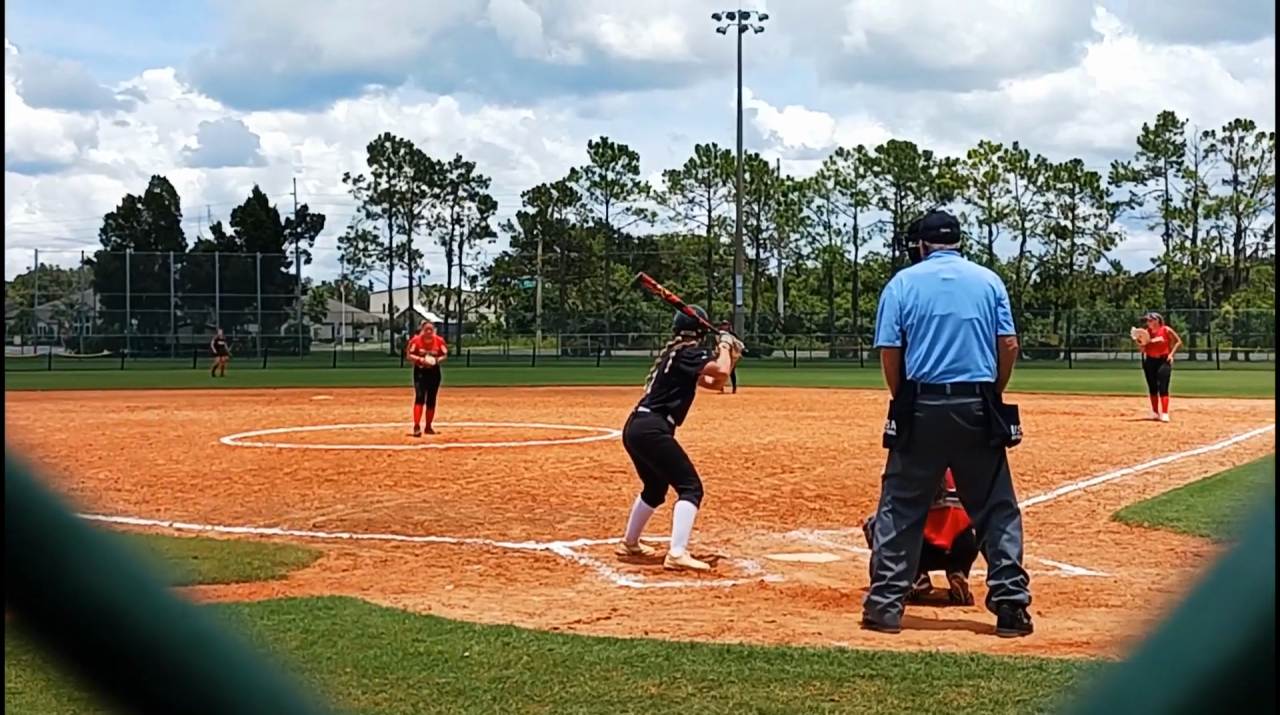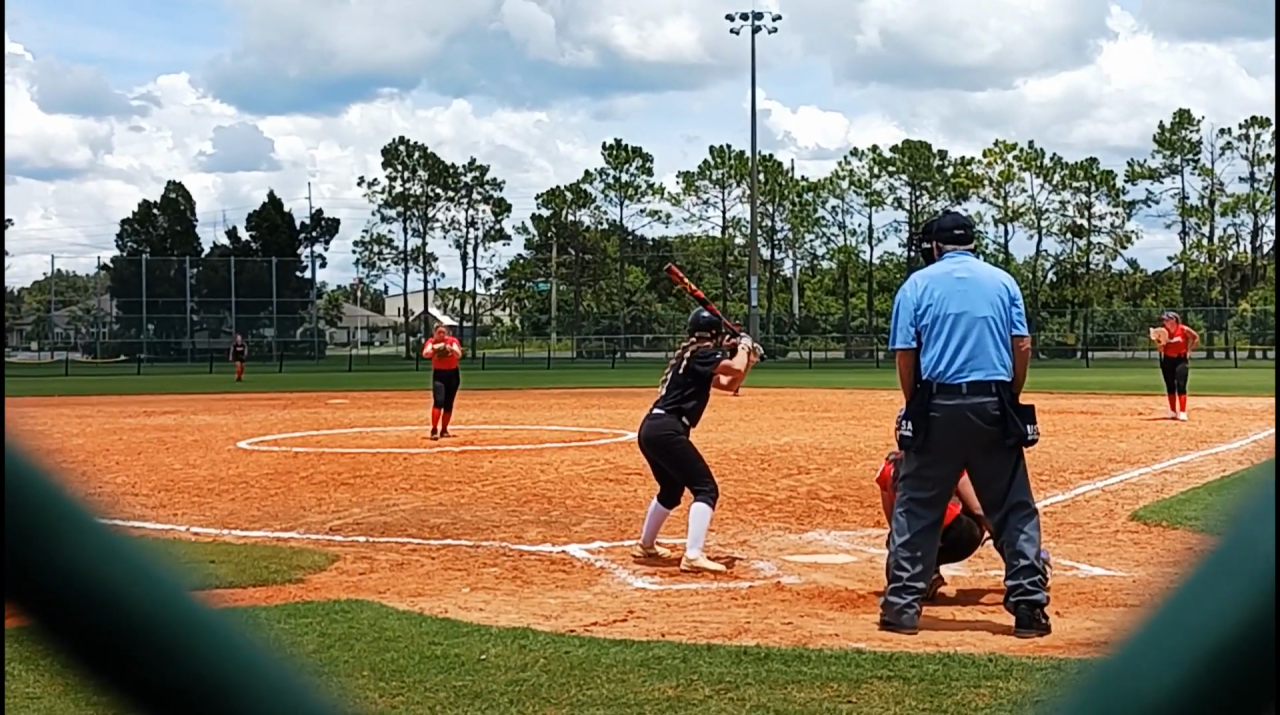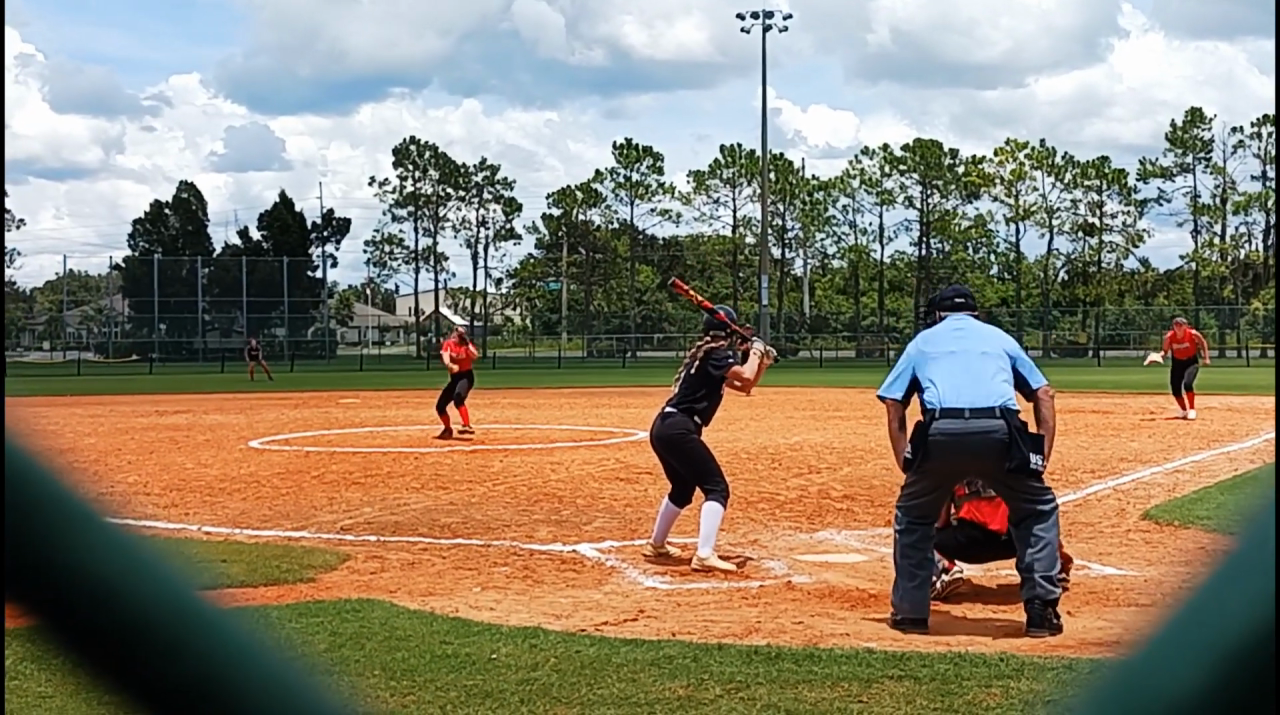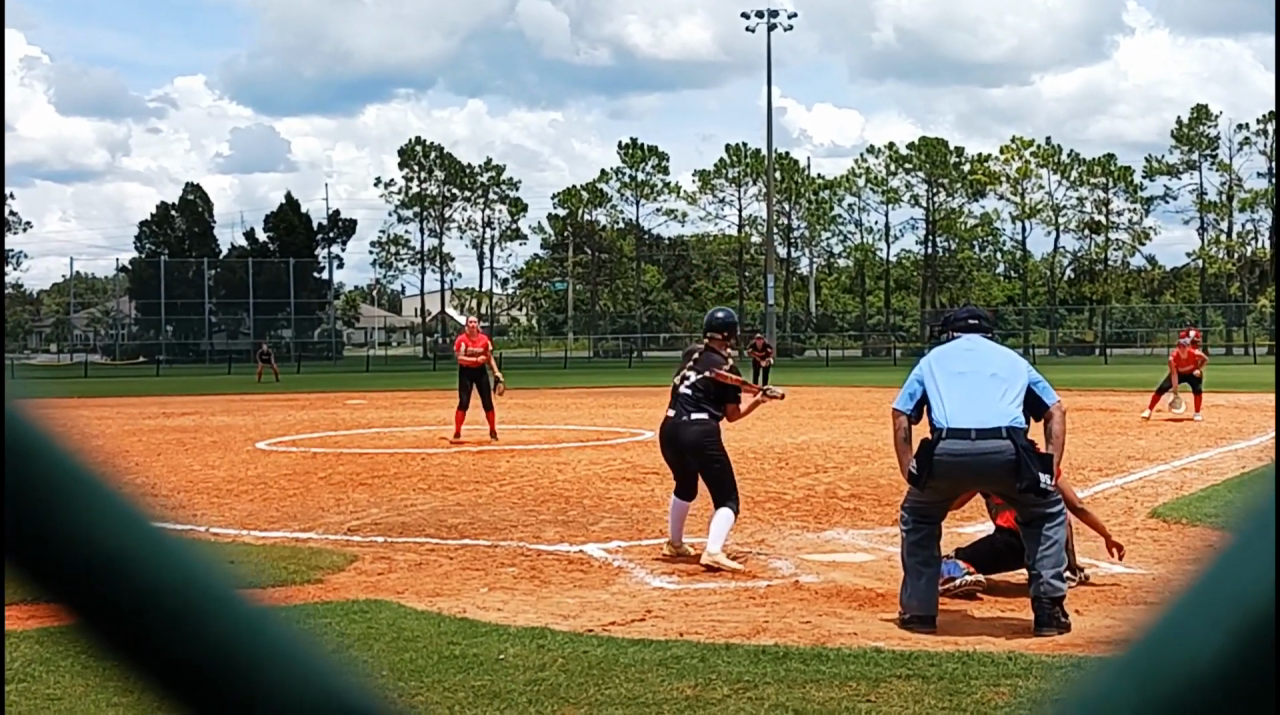
dt=0.7s
person 1, frame 1
left shoulder: (903, 282)
right shoulder: (989, 280)
left elbow: (889, 353)
right elbow: (1009, 345)
left wrist: (903, 405)
right wrist: (992, 398)
left hip: (922, 406)
right hip: (978, 406)
left knee: (900, 509)
right knee: (997, 509)
left ankle: (885, 606)
right ankle: (1011, 606)
person 1, frame 2
left shoulder: (917, 283)
right shoulder: (1002, 280)
left elbow: (905, 357)
right elbow: (1022, 347)
left wrist: (915, 408)
right wrist: (1010, 401)
left hip: (937, 407)
right hip: (993, 406)
left knee: (916, 510)
right knee: (1014, 510)
left ankle: (902, 609)
right ankle: (1029, 608)
person 1, frame 3
left shoulder: (923, 340)
right shoulder: (1000, 337)
left elbow: (893, 406)
right elbow: (1044, 394)
left wrist: (905, 463)
right wrist: (1040, 459)
left hip: (941, 432)
right hip: (998, 431)
left knee: (914, 515)
right knee: (1038, 510)
left ankle: (910, 612)
right ankle: (1041, 611)
person 1, frame 4
left shoulder: (934, 357)
right shoulder: (1012, 358)
left elbow: (901, 417)
right elbow: (1056, 410)
left wrist: (911, 475)
right wrist: (1049, 472)
left hip: (947, 453)
right hip: (1006, 452)
left knee: (918, 516)
right knee: (1047, 511)
left ankle: (918, 611)
right ankle: (1049, 610)
person 2, frame 1
left shoulder: (675, 354)
right shoulder: (688, 353)
left elbow: (714, 383)
right elbow: (721, 371)
left wrist: (730, 356)
right wrist: (724, 346)
left hip: (636, 427)
right hip: (652, 429)
left knee: (656, 487)
right knee: (690, 487)
left ankle: (629, 542)
right ankle: (677, 554)
person 2, frame 2
left shoulder: (691, 356)
right shoulder: (702, 354)
left elbow: (729, 384)
right elbow: (736, 369)
left wrist: (749, 359)
right wrist: (743, 346)
left hip: (651, 429)
right hip: (667, 431)
left knee: (671, 489)
right knee: (706, 489)
left ankle: (645, 544)
right ankle: (693, 556)
person 2, frame 3
left shoulder: (705, 354)
right shoulder: (716, 354)
left elbow: (743, 386)
right elbow: (746, 377)
left wrist: (763, 362)
right wrist: (756, 352)
left hip: (663, 428)
right hip: (679, 429)
left knee: (682, 489)
right knee: (717, 488)
left ankle: (656, 544)
right ankle: (704, 556)
person 2, frame 4
left shoulder: (691, 353)
right shoulder: (727, 368)
right elbow: (733, 415)
right wrist: (760, 399)
left hip: (670, 429)
right hip: (701, 432)
left knee: (685, 487)
right knee: (726, 498)
left ankle: (674, 544)
right ankle: (713, 552)
